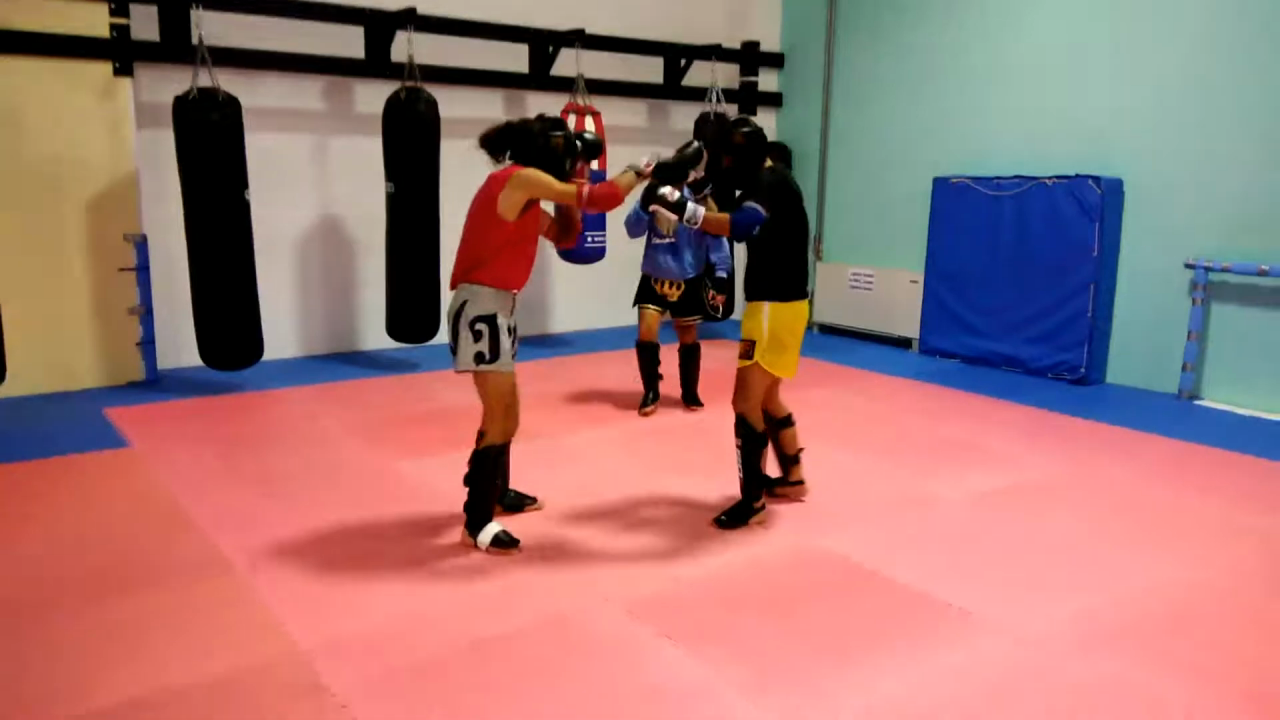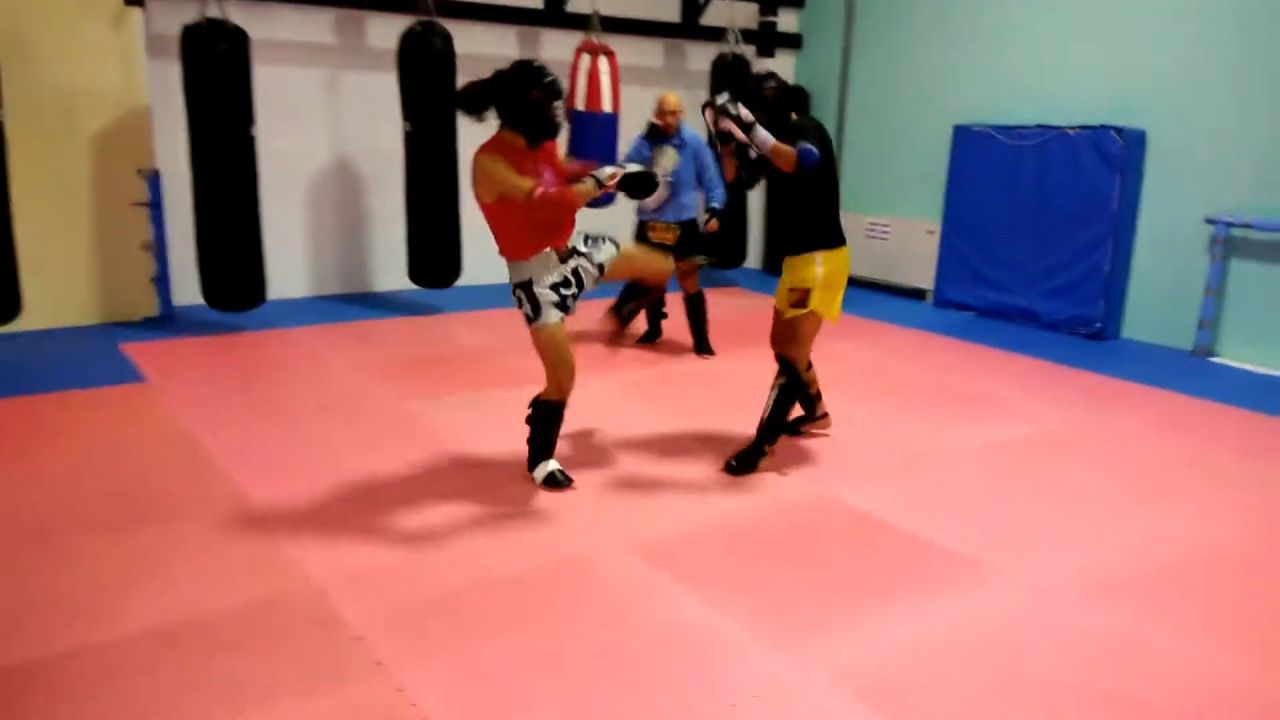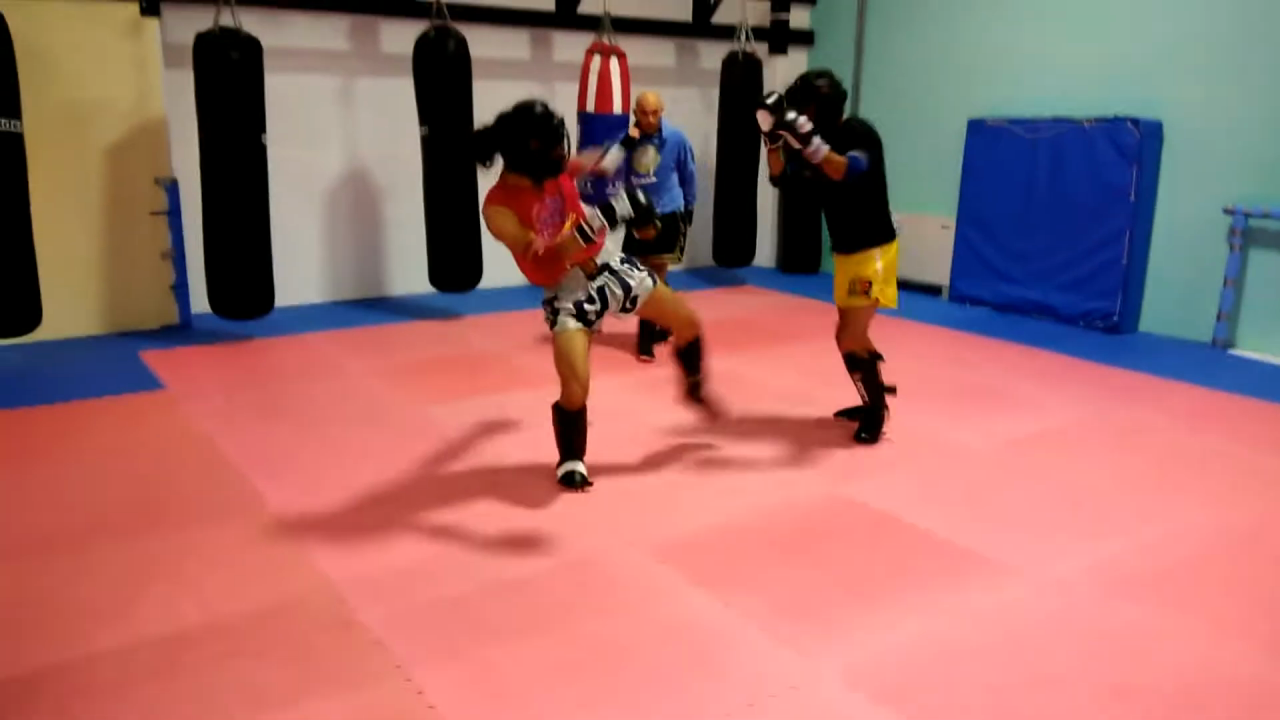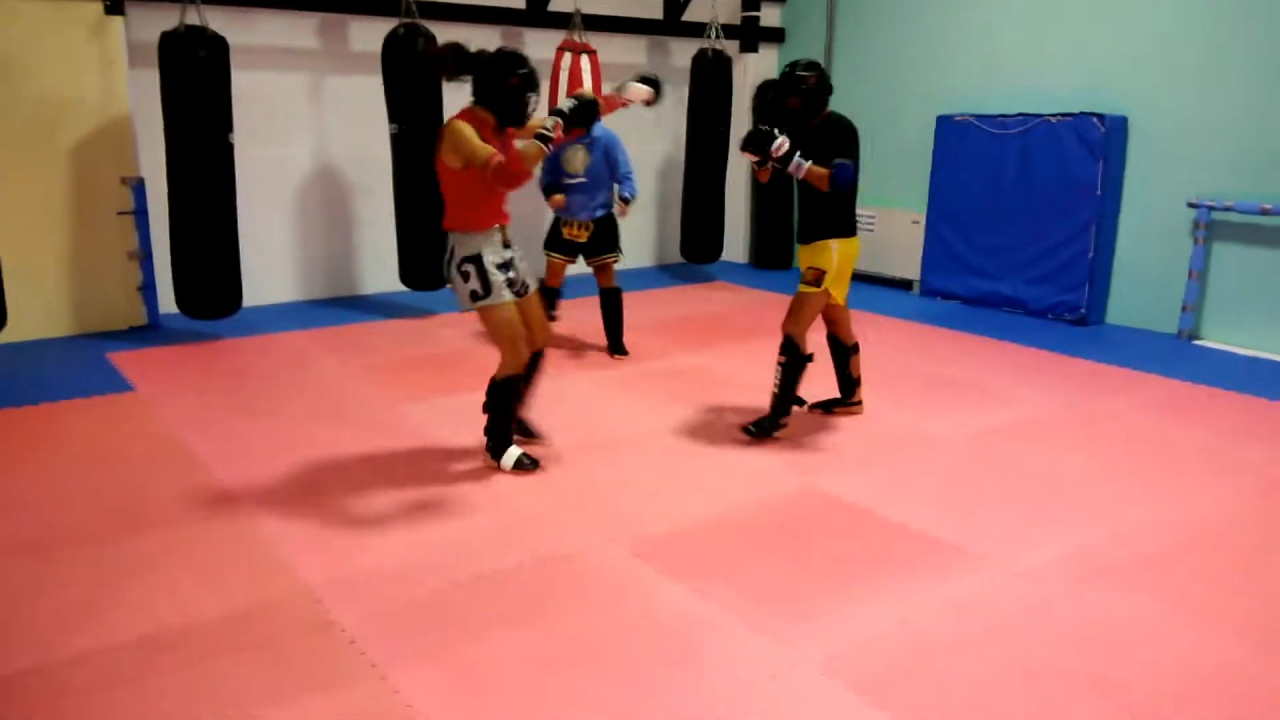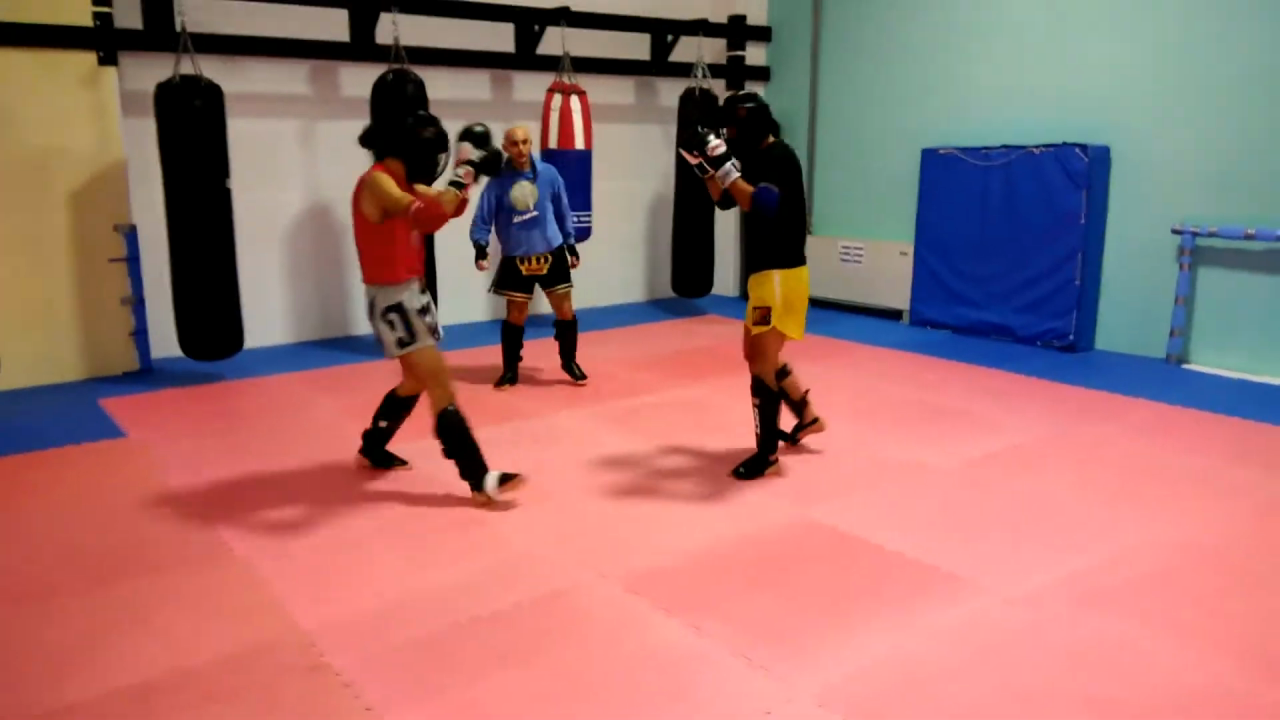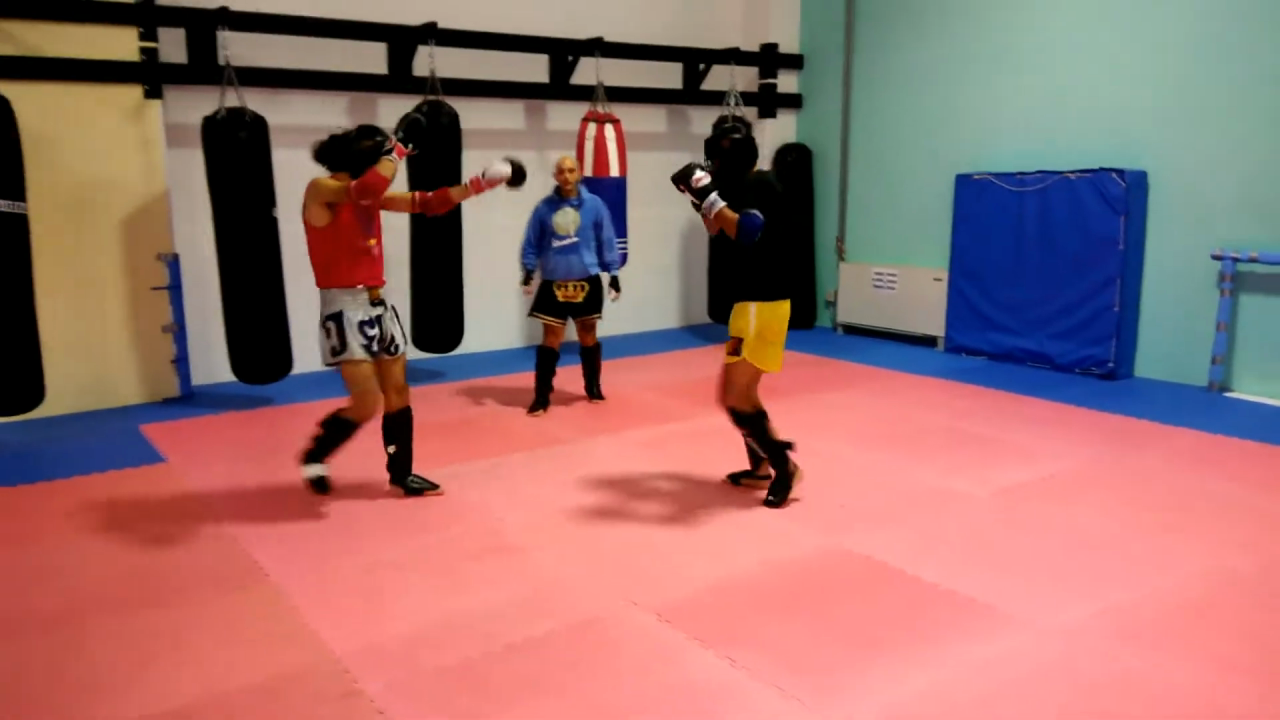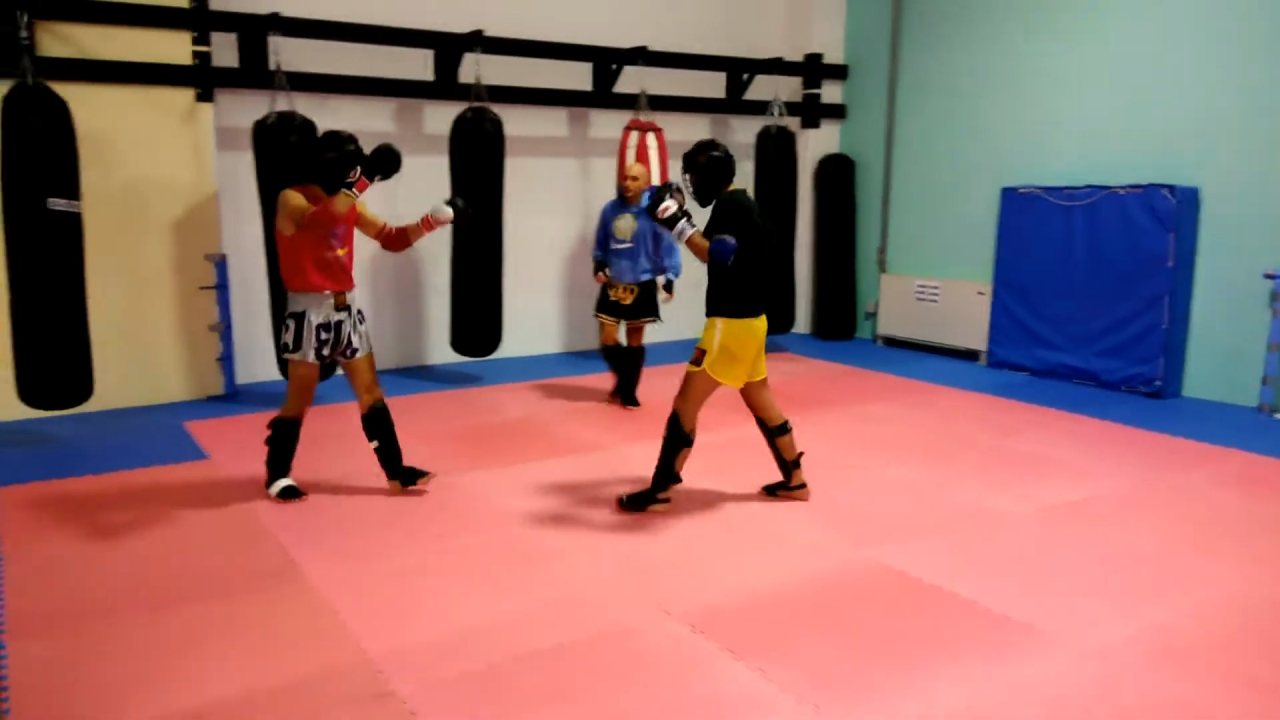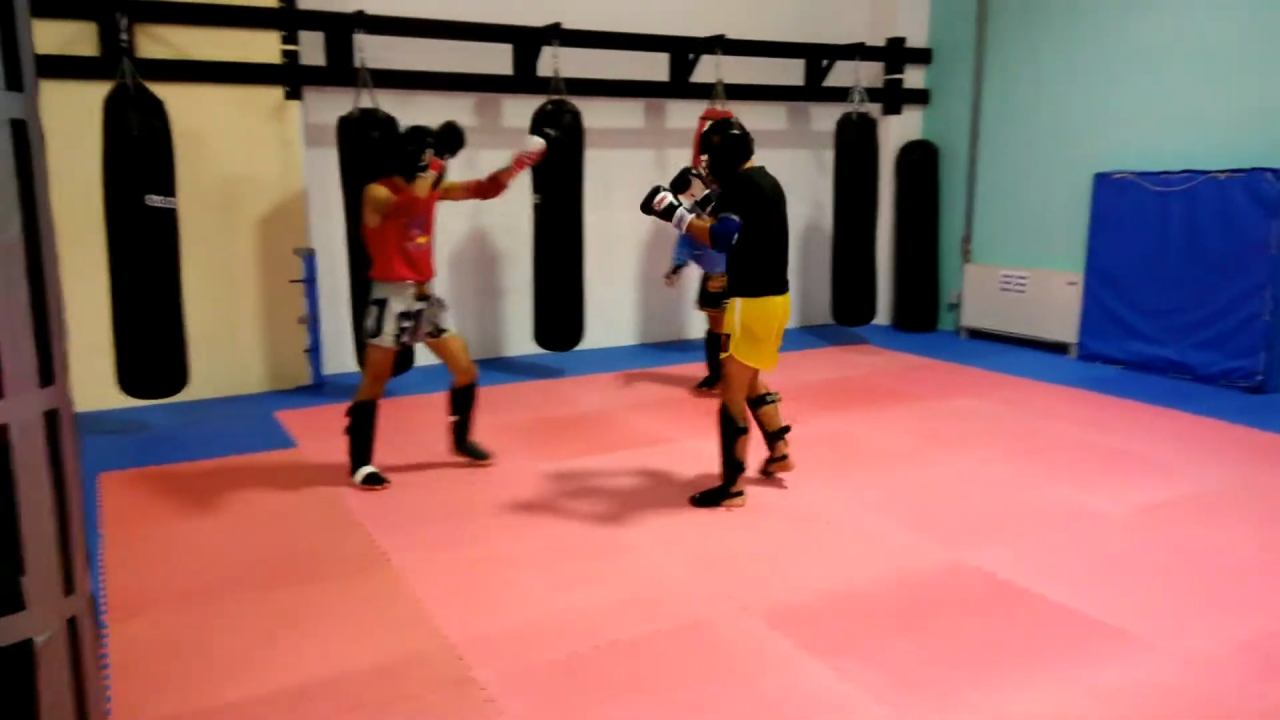
dt=0.4s
person 1, frame 1
left shoulder: (517, 186)
right shoulder: (524, 179)
left elbow: (564, 235)
right elbow: (600, 198)
left wrist: (572, 175)
right wrist: (642, 171)
left hip: (493, 306)
right hip: (483, 309)
left knee: (501, 410)
right knee: (503, 418)
left ankle: (496, 492)
right ankle: (477, 522)
person 1, frame 2
left shoulder: (540, 143)
right shoulder: (488, 163)
left elbow: (569, 173)
right elbow: (551, 203)
left wrist: (600, 175)
right wrist: (606, 179)
left hip: (575, 249)
right hip: (537, 275)
left knee: (660, 271)
right knee: (562, 375)
left ankle: (621, 315)
right ankle: (541, 459)
person 1, frame 3
left shoulder: (555, 172)
right shoulder: (499, 209)
right elbow: (551, 261)
left wrist: (596, 170)
right wrist: (601, 218)
left hip: (607, 266)
right hip: (565, 294)
left knee: (687, 322)
right knee: (576, 388)
left ankle: (693, 388)
right ankle: (571, 461)
person 1, frame 4
left shoulder: (497, 127)
right shoulder: (460, 131)
left elbow: (542, 134)
right elbow: (510, 175)
right wrist: (554, 125)
left hip: (498, 244)
right hip: (474, 252)
left knee: (538, 337)
right knee: (518, 350)
left ankle: (509, 413)
right ankle: (499, 445)
person 1, frame 5
left shoulder: (404, 185)
right shoulder: (376, 183)
left elbow: (449, 205)
right elbow: (431, 214)
left wrist: (467, 166)
right wrist: (465, 171)
left hip: (413, 294)
right hip: (393, 300)
left knee: (417, 381)
right knee: (441, 387)
left ankle: (373, 444)
right ankle: (480, 478)
person 1, frame 6
left shoulder: (372, 195)
right shoulder: (320, 190)
left elbow: (430, 202)
right elbow: (367, 188)
left wrist: (483, 180)
right wrist: (398, 145)
left hip: (379, 304)
right hip: (345, 308)
left knee: (398, 393)
right knee: (366, 404)
left ankle: (402, 473)
right ankle: (314, 459)
person 1, frame 7
left shoulder: (349, 203)
right shoulder: (291, 200)
left elbow: (393, 240)
right elbow: (324, 219)
left wrist: (430, 221)
right wrist: (364, 179)
left hip: (345, 307)
right hip: (308, 309)
left knee: (370, 391)
right knee: (300, 398)
left ankle: (395, 468)
right ankle: (277, 476)
person 1, frame 8
left shoulder: (431, 189)
right shoulder: (376, 193)
left elbow: (485, 188)
right elbow: (408, 206)
left wrist: (521, 160)
right wrist: (434, 162)
left hip: (427, 296)
right hip: (392, 298)
left knee: (465, 370)
right knee: (374, 384)
left ankle: (461, 439)
right ankle: (361, 463)
person 2, frame 1
left shoulder: (771, 182)
right shoulder: (764, 181)
left elbow: (741, 225)
right elbow: (736, 222)
left wrist: (684, 210)
right wrist: (685, 201)
left hip: (776, 307)
right hip: (774, 303)
left knee: (745, 401)
right knee: (767, 397)
left ankle: (752, 498)
right ankle: (792, 476)
person 2, frame 2
left shoulder: (809, 131)
right shoulder: (777, 139)
left elbow: (803, 163)
right elbow: (738, 178)
left wrist: (751, 131)
right wrist: (726, 138)
left hip: (821, 256)
right hip: (797, 255)
left knee: (791, 351)
right knee: (781, 340)
left ankle: (763, 444)
right ankle: (816, 412)
person 2, frame 3
left shoulder: (860, 133)
right shoulder: (820, 137)
left elbow: (853, 174)
right elbow: (782, 179)
left wrist: (807, 141)
right wrist: (772, 136)
left hip: (873, 252)
right hip: (845, 253)
left knee: (850, 340)
right knee: (853, 335)
left ankle: (875, 412)
right ankle: (873, 403)
person 2, frame 4
left shoulder: (840, 129)
right shoulder: (799, 130)
left elbow: (840, 183)
right elbow: (768, 178)
left wrist: (792, 160)
right wrist: (761, 156)
left hip: (834, 244)
right hip: (813, 242)
left knee: (793, 326)
right knee: (837, 324)
left ankle: (778, 414)
right ankle: (850, 397)
person 2, frame 5
left shoulder: (778, 157)
right shoulder: (758, 157)
left elbow: (761, 207)
right elbow: (724, 199)
left wrist: (724, 164)
right wrist: (705, 165)
left hip: (780, 275)
right hip: (766, 273)
left knee: (762, 364)
right knee: (757, 355)
left ankle: (766, 452)
right ankle: (807, 417)
person 2, frame 6
left shoulder: (759, 185)
right shoulder: (750, 187)
left elbow: (746, 232)
right elbow: (725, 234)
left wrist: (709, 196)
right wrist: (701, 201)
left hip: (761, 307)
right hip: (756, 303)
left knee: (735, 398)
right knee: (741, 391)
left ankle: (784, 467)
right ankle: (762, 469)
person 2, frame 7
left shoulder: (730, 207)
right shoulder: (739, 204)
left elbow: (720, 257)
right elbow: (714, 252)
left wrist: (679, 224)
right wrist: (681, 217)
left hip: (732, 324)
right hip: (749, 320)
left knee: (684, 406)
right knee: (760, 404)
left ankle: (659, 490)
right ankle: (794, 480)
person 2, frame 8
left shoulder: (741, 183)
right shoulder: (767, 181)
left elbow: (722, 237)
left wrist: (674, 212)
left hip: (752, 302)
right hip: (776, 297)
left knee: (732, 393)
right knee: (747, 383)
left ankle: (732, 486)
right ankle: (778, 449)
person 3, frame 1
left shoulder: (697, 200)
left elbow: (715, 241)
right elbow: (632, 230)
left wrist: (720, 279)
right wrist: (647, 201)
left hip: (688, 281)
right hip: (654, 279)
left knee: (688, 339)
right knee: (646, 336)
left ankle: (690, 393)
right ankle: (651, 392)
person 3, frame 2
left shoulder: (695, 143)
right shoulder: (649, 139)
left elbow: (711, 180)
left wrist: (714, 210)
right wrist: (647, 137)
left hip: (684, 224)
right hip: (650, 223)
left knee: (689, 284)
left ankle: (701, 340)
right ankle: (654, 328)
person 3, frame 3
left shoulder: (675, 140)
right shoulder: (627, 141)
left elbow: (689, 177)
left wrist: (687, 211)
right wrist: (625, 146)
left hip: (666, 219)
left knee: (654, 280)
left ankle: (646, 342)
right ankle: (659, 329)
person 3, frame 4
left shoulder: (608, 140)
right shoulder: (560, 141)
left elbow: (625, 175)
right elbow: (547, 174)
left wrist: (624, 198)
right wrist: (550, 192)
left hip: (599, 221)
right hip: (564, 222)
left knee: (607, 282)
right knee: (552, 278)
left ankle: (616, 341)
person 3, frame 5
left shoulder: (549, 174)
right shoulder: (498, 182)
left elbow: (562, 211)
right elbow: (483, 219)
left wrist: (570, 244)
right wrist: (480, 247)
left hip: (552, 254)
right hip: (516, 259)
left knee: (565, 312)
right knee: (516, 316)
left ankle: (570, 362)
right ankle: (510, 370)
person 3, frame 6
left shoulder: (595, 205)
right shoulder: (544, 208)
left elbow: (607, 242)
right elbow: (531, 244)
left wrist: (613, 275)
right wrist: (528, 273)
left hip: (588, 282)
right hip: (553, 283)
left knee: (588, 337)
right knee: (551, 340)
left ankle: (593, 385)
right ankle: (542, 396)
person 3, frame 7
right shoulder: (611, 209)
left elbow: (668, 249)
right elbow: (601, 243)
left wrist: (669, 279)
right wrist: (600, 265)
left hip: (641, 285)
right hip: (613, 285)
left knee: (634, 339)
right knee: (606, 339)
left ankle: (629, 390)
right ankle: (621, 378)
person 3, frame 8
right shoulder: (697, 204)
right elbow: (687, 239)
right wrist: (676, 267)
right hip: (712, 276)
right knee: (714, 326)
right ankle: (715, 375)
